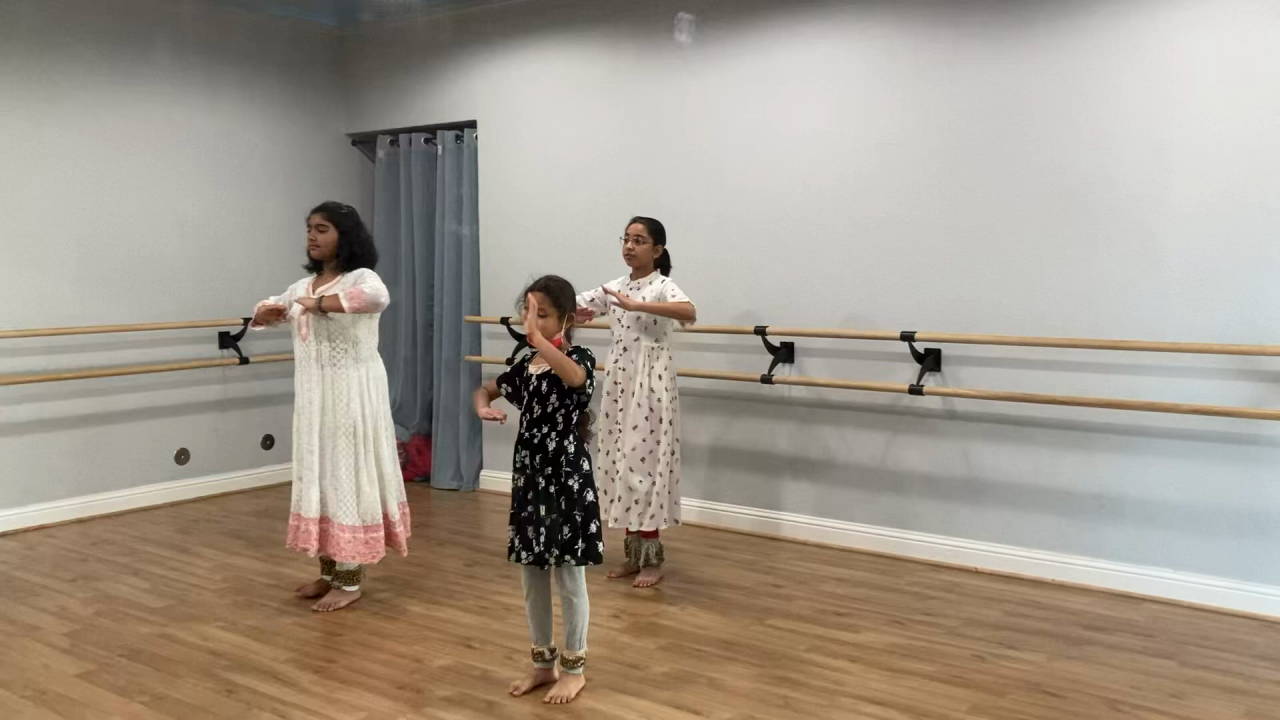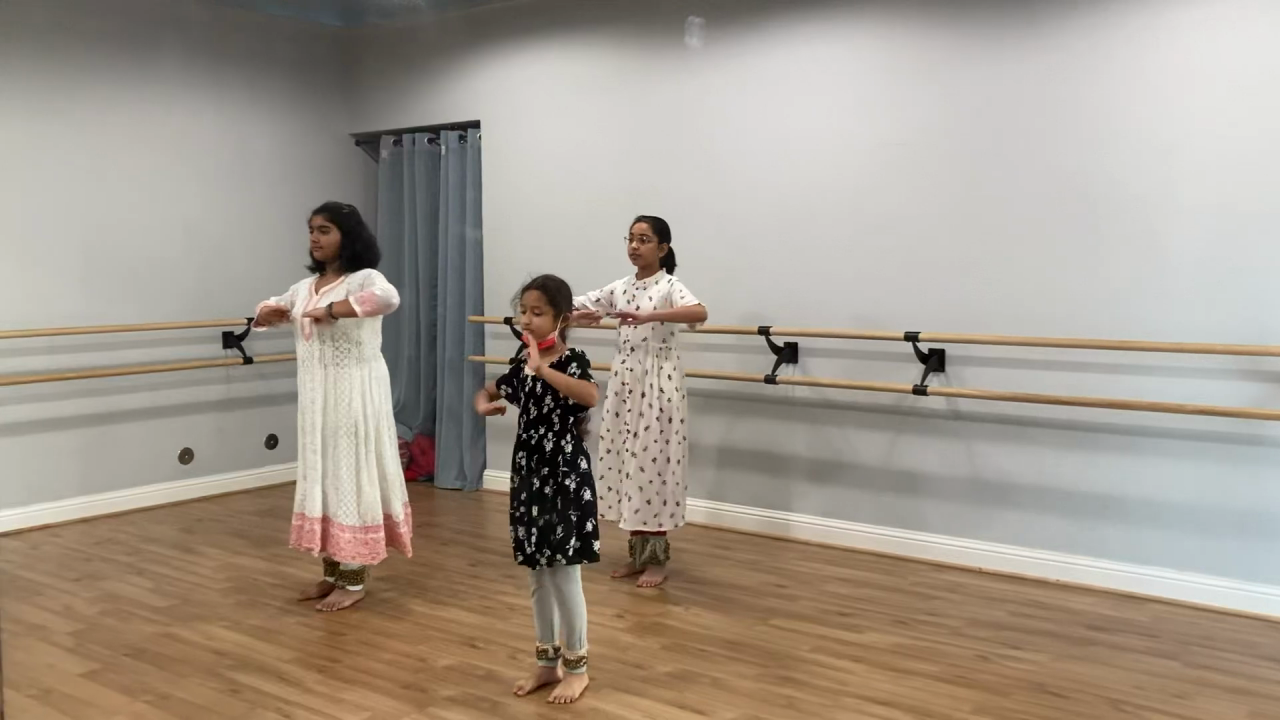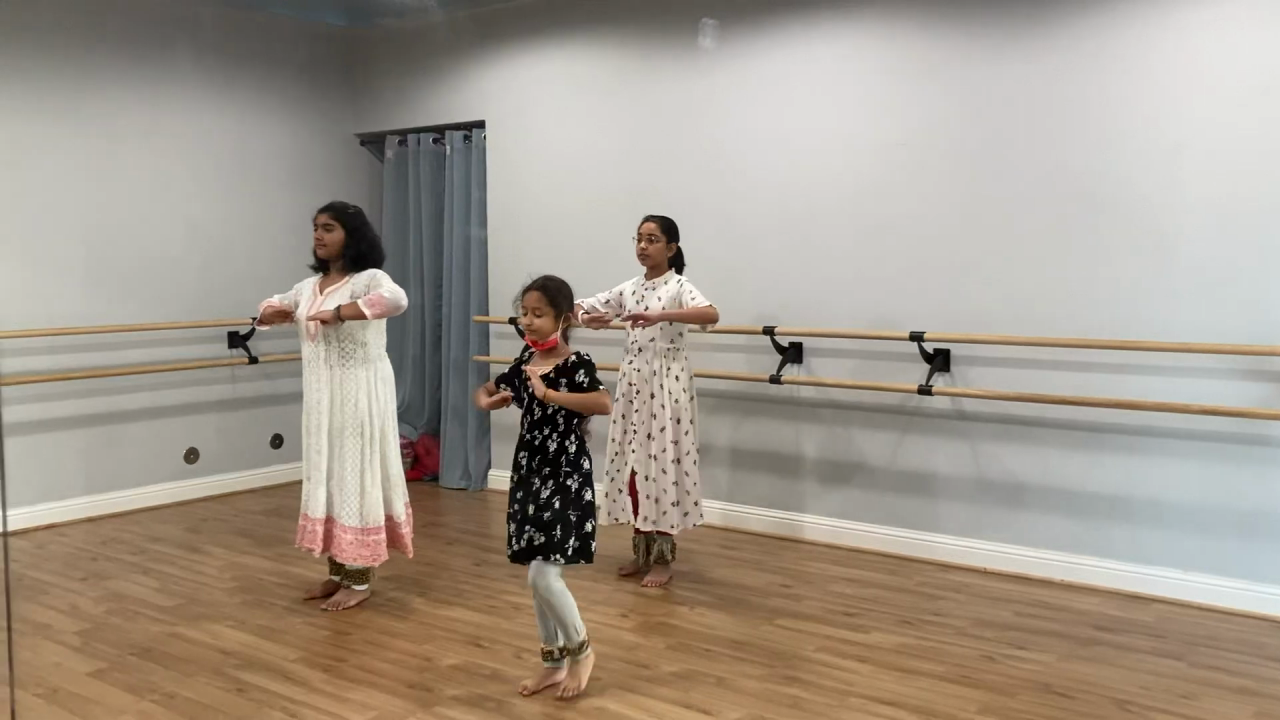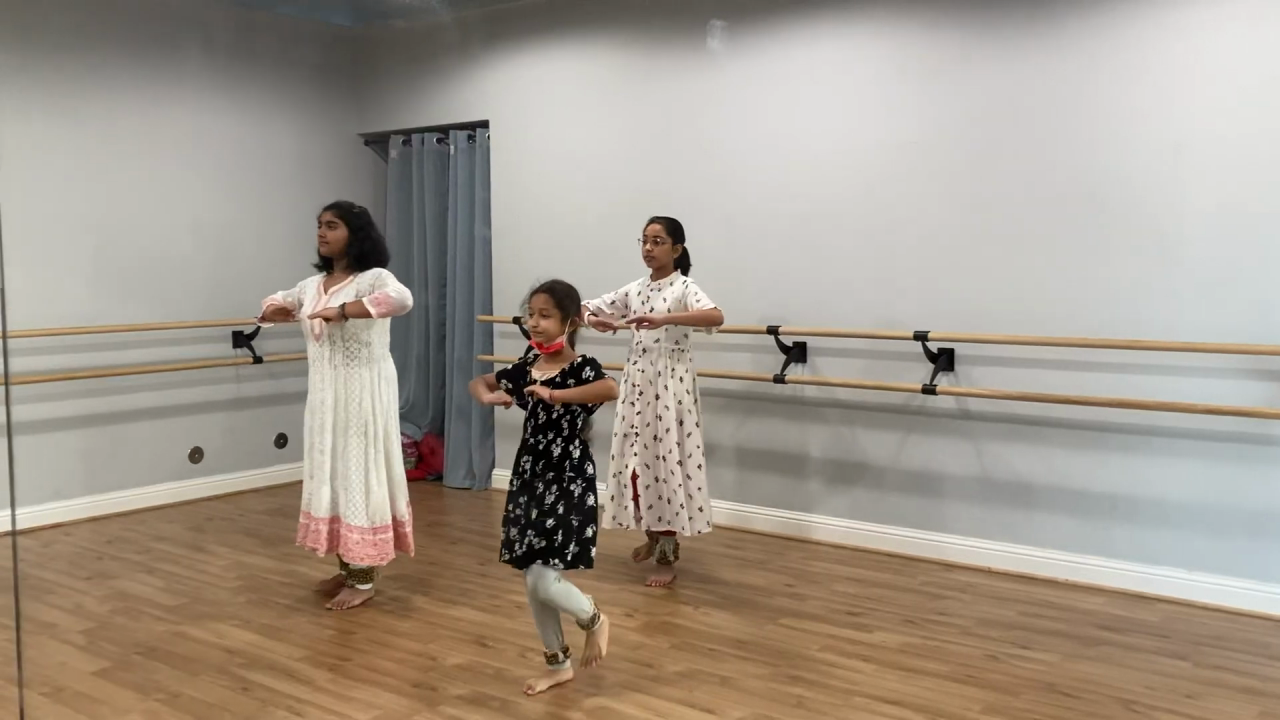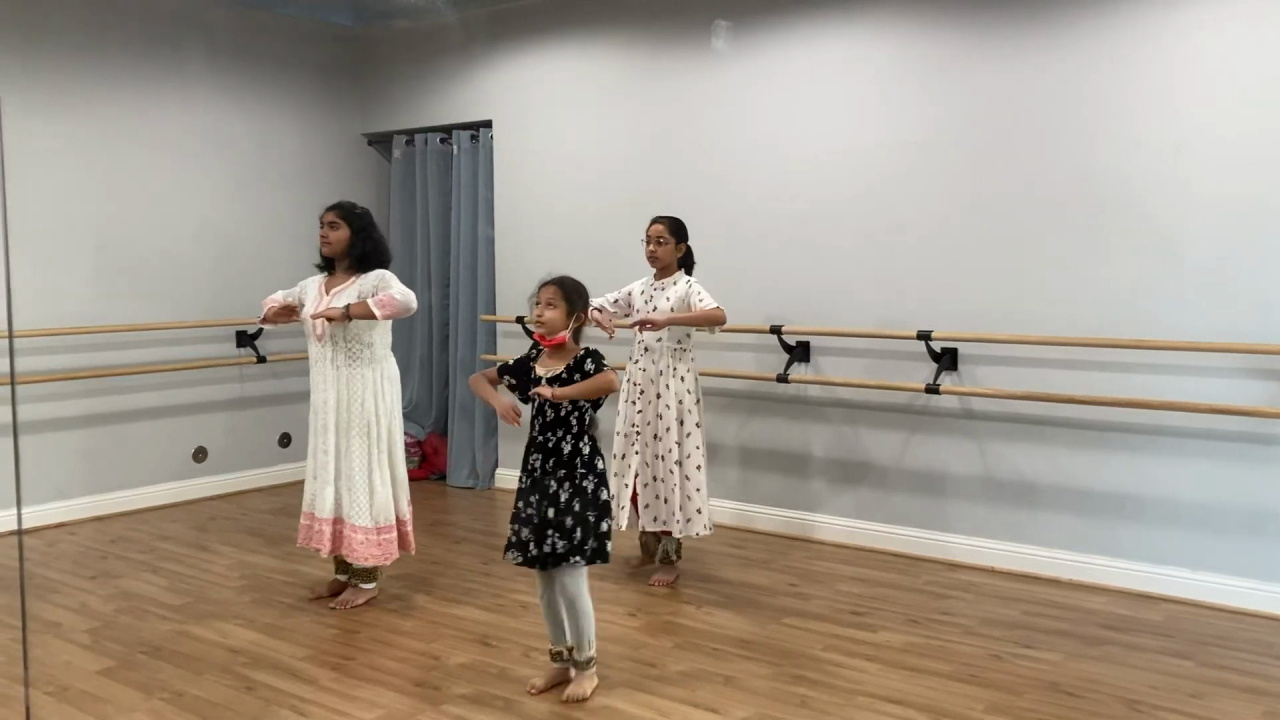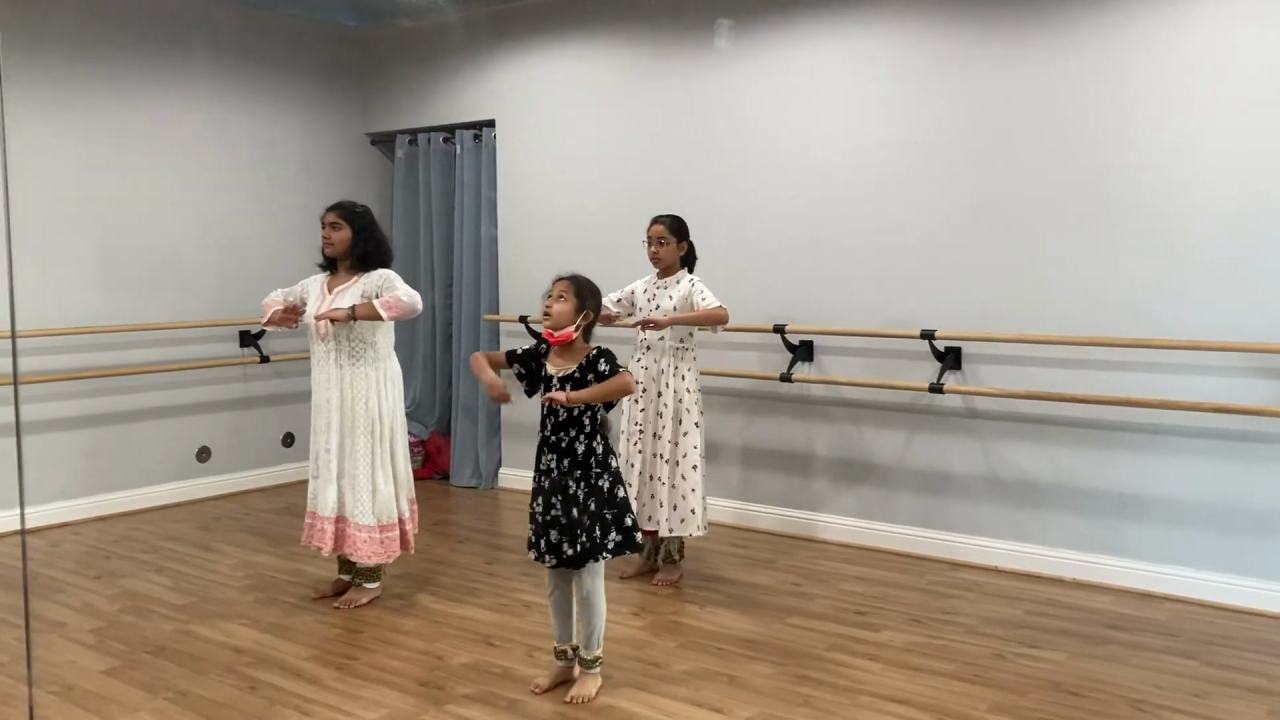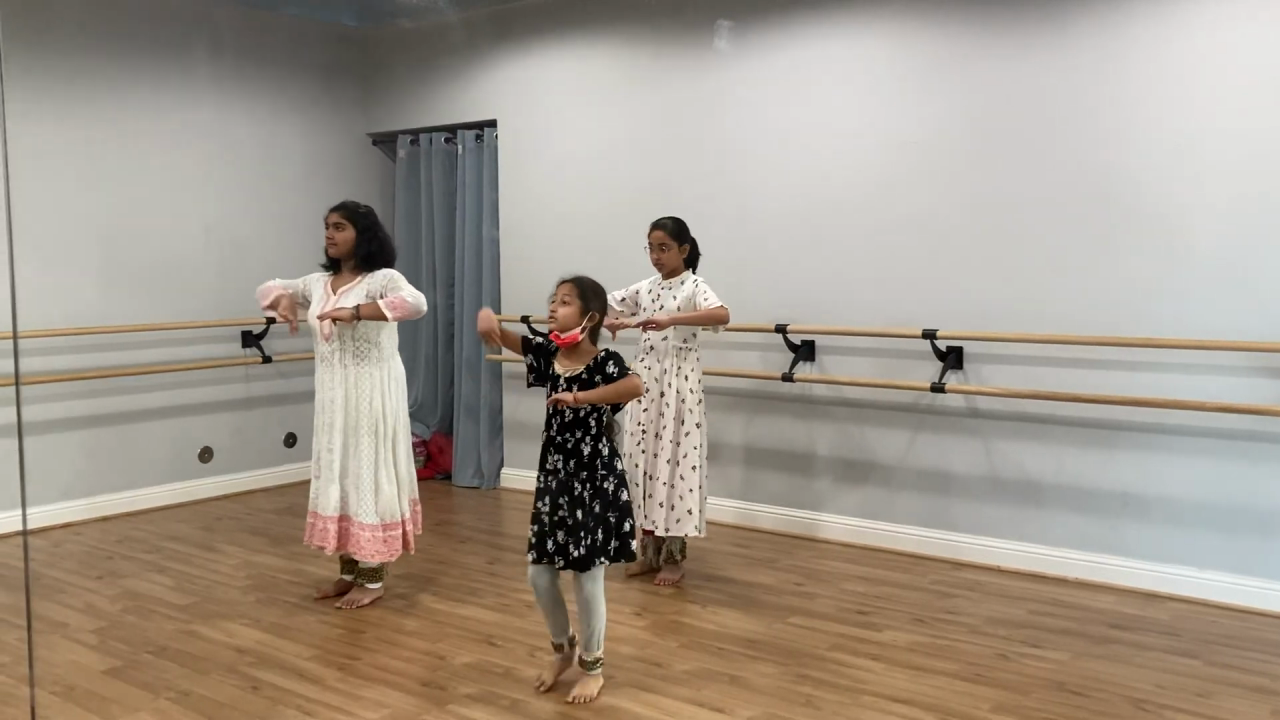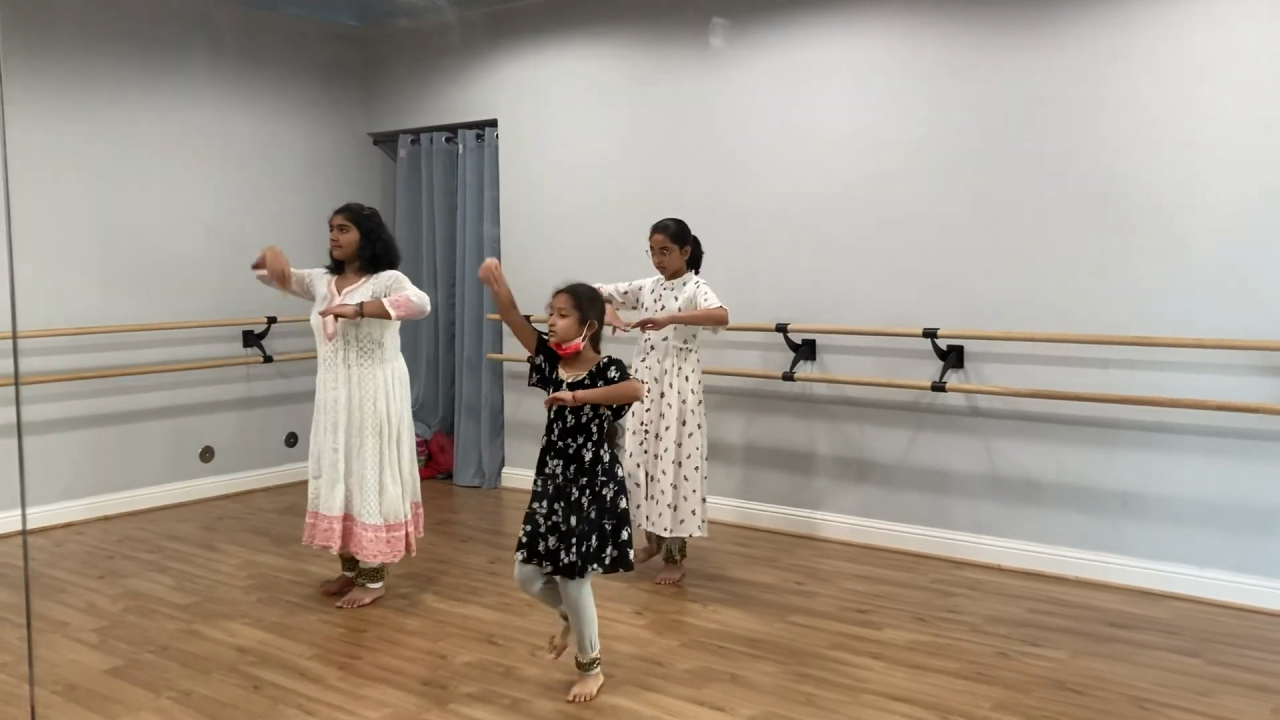
dt=0.2s
person 1, frame 1
left shoulder: (577, 358)
right shoulder: (524, 364)
left elbow: (575, 377)
right elbow: (484, 389)
left wrist: (541, 343)
right wrist: (484, 409)
left hip: (567, 477)
right hip: (528, 476)
left knee: (568, 578)
right knee: (533, 577)
left ankle: (574, 668)
right ankle: (543, 663)
person 1, frame 2
left shoulder: (572, 360)
right shoulder: (522, 364)
left elbow: (590, 395)
right elbow: (486, 393)
left wrist: (543, 368)
right wrist: (485, 406)
left hip: (565, 478)
right hip: (528, 475)
left knee: (563, 577)
right knee: (540, 578)
left ankle: (577, 668)
right ankle: (549, 662)
person 1, frame 3
left shoulder: (575, 365)
right shoulder: (523, 365)
left elbow: (604, 403)
right elbow: (483, 391)
left wrist: (548, 394)
right wrist: (487, 402)
left hip: (565, 479)
right hip: (528, 476)
left knee: (543, 577)
right knee: (537, 578)
left ankle: (580, 649)
right ankle: (554, 662)
person 1, frame 4
left shoulder: (582, 367)
right shoulder: (527, 367)
left elbow: (611, 389)
right elbow: (479, 382)
left wrist: (554, 395)
right wrist: (489, 396)
left hip: (568, 483)
right hip: (529, 478)
left knee: (542, 580)
right knee: (532, 582)
left ankle: (593, 620)
right ankle: (557, 663)
person 1, frame 5
left shoulder: (586, 360)
right shoulder: (530, 362)
left elbow: (612, 382)
right elbow: (479, 378)
left wrist: (558, 393)
right wrist: (498, 401)
left hip: (578, 479)
right hip: (538, 476)
left knee: (570, 579)
right knee: (546, 578)
left ankle: (586, 668)
right ankle: (561, 662)
person 1, frame 6
left shoulder: (597, 359)
right shoulder: (537, 356)
left elbow: (627, 383)
right elbow: (481, 359)
left wrist: (571, 397)
right wrist: (489, 377)
left hip: (591, 477)
right hip: (550, 475)
left knee: (587, 578)
right knee: (557, 577)
left ankle: (591, 667)
right ankle: (565, 661)
person 1, frame 7
left shoulder: (605, 362)
right shoulder: (546, 354)
left elbow: (636, 386)
right elbow: (502, 336)
left wrist: (579, 397)
right wrist: (487, 320)
left hip: (595, 481)
right hip: (554, 478)
left knee: (587, 578)
right knee: (540, 577)
left ankle: (592, 669)
right ankle: (563, 650)
person 1, frame 8
left shoulder: (607, 369)
right shoulder: (548, 360)
left elbow: (635, 390)
right elbow: (513, 318)
left wrist: (576, 396)
right wrist: (494, 281)
left hip: (593, 488)
right hip: (551, 484)
left knee: (574, 583)
right knee: (529, 577)
left ankle: (590, 668)
right ankle: (570, 615)
person 2, frame 1
left shoulder: (360, 278)
right shoulder: (305, 285)
left elbow: (377, 298)
right elbow: (268, 309)
left wrist: (319, 302)
right wrist: (266, 312)
left hip: (352, 393)
right hip: (314, 395)
left knee: (348, 474)
right knee: (318, 475)
left ankle: (350, 581)
right ankle: (328, 572)
person 2, frame 2
left shoulder: (364, 279)
right shoulder: (306, 286)
left elbow: (388, 298)
right elbow: (271, 308)
left wrist: (331, 310)
right wrist: (270, 314)
left hip: (355, 393)
right hip: (317, 395)
left knee: (352, 476)
right knee: (321, 476)
left ankle: (354, 581)
right ankle: (331, 573)
person 2, frame 3
left shoulder: (369, 280)
right shoulder: (309, 286)
left elbow: (396, 300)
right elbow: (275, 305)
left wrist: (338, 312)
right wrist: (273, 313)
left hip: (360, 394)
right hip: (322, 396)
left knee: (356, 477)
right knee: (325, 477)
left ankle: (359, 581)
right ankle: (337, 572)
person 2, frame 4
left shoulder: (373, 279)
right shoulder: (313, 284)
left elbow: (401, 299)
right elbow: (277, 301)
left wrist: (343, 310)
right wrist: (275, 311)
left hip: (364, 394)
right hip: (325, 395)
left knee: (360, 474)
right knee: (329, 474)
left ankle: (363, 580)
right ankle: (345, 568)
person 2, frame 5
left shoulder: (376, 280)
right shoulder: (314, 285)
left elbow: (405, 301)
right elbow: (276, 301)
left wrist: (346, 311)
right wrist: (278, 311)
left hip: (366, 395)
right hip: (328, 396)
left knee: (363, 476)
right knee: (331, 476)
left ankle: (367, 580)
right ankle: (344, 572)
person 2, frame 6
left shoulder: (379, 279)
right shoulder: (315, 284)
left elbow: (410, 302)
right elbow: (275, 299)
left wrist: (351, 312)
right wrist: (281, 313)
left hip: (369, 393)
right hip: (330, 395)
left knee: (366, 474)
right knee: (333, 475)
left ankle: (370, 579)
right ankle: (347, 572)
person 2, frame 7
left shoulder: (383, 279)
right shoulder: (318, 283)
left elbow: (415, 303)
right elbow: (274, 289)
left wrist: (355, 311)
right wrist: (283, 300)
left hip: (372, 395)
right hip: (333, 396)
left knee: (369, 475)
right knee: (336, 475)
left ankle: (373, 578)
right ankle: (349, 571)
person 2, frame 8
left shoulder: (387, 281)
right shoulder: (320, 282)
left elbow: (420, 303)
right elbow: (273, 274)
left wrist: (359, 308)
right wrist: (272, 260)
left hip: (375, 396)
right hip: (335, 397)
left knee: (371, 476)
right knee: (335, 475)
left ankle: (373, 577)
right ankle: (351, 567)
person 3, frame 1
left shoulder: (663, 287)
right shoulder: (615, 288)
left elbow: (689, 312)
left wrist: (636, 305)
right wrist: (575, 312)
left hip: (651, 384)
right hip: (619, 383)
left knee: (646, 464)
right knee: (622, 463)
left ankle: (652, 560)
right ankle: (633, 555)
person 3, frame 2
left shoulder: (669, 286)
right shoulder: (620, 288)
left elbow: (700, 313)
right elbow: (570, 306)
left wrist: (648, 316)
right wrist: (579, 315)
left hip: (658, 384)
right hip: (625, 383)
left knee: (653, 465)
right knee: (627, 465)
left ankle: (657, 560)
right ankle: (637, 555)
person 3, frame 3
left shoulder: (679, 287)
right shoulder: (628, 289)
left elbow: (712, 315)
right elbow: (578, 307)
left wrist: (659, 317)
right wrist: (586, 318)
left hip: (667, 385)
right hip: (632, 383)
left knee: (662, 465)
right knee: (630, 465)
left ankle: (663, 559)
right ankle: (643, 549)
person 3, frame 4
left shoulder: (684, 288)
right shoulder: (634, 290)
left elbow: (716, 317)
right elbow: (586, 308)
left wrist: (665, 319)
right wrist: (594, 320)
left hip: (671, 385)
right hip: (637, 384)
left knee: (667, 464)
right knee: (634, 464)
left ankle: (666, 558)
right ankle: (654, 535)
person 3, frame 5
left shoulder: (687, 288)
right shoulder: (638, 289)
left elbow: (719, 317)
right elbow: (592, 307)
left wrist: (668, 319)
right wrist: (597, 317)
left hip: (673, 385)
right hip: (638, 383)
left knee: (670, 464)
right knee: (636, 462)
left ankle: (669, 559)
right ankle: (650, 543)
person 3, frame 6
left shoulder: (690, 286)
right shoulder: (640, 288)
left elbow: (721, 315)
left wrist: (669, 319)
right wrist: (600, 315)
left hip: (675, 384)
right hip: (641, 383)
left knee: (672, 463)
right knee: (640, 463)
left ankle: (672, 559)
right ankle: (648, 553)
person 3, frame 7
left shoulder: (694, 287)
right shoulder: (644, 289)
left elbow: (722, 315)
left wrist: (671, 319)
right wrist: (608, 321)
left hip: (679, 383)
right hip: (644, 383)
left knee: (675, 463)
right knee: (643, 462)
left ankle: (674, 557)
right ankle: (650, 549)
person 3, frame 8
left shoulder: (696, 287)
right shoulder: (646, 287)
left elbow: (722, 316)
right elbow: (596, 293)
left wrist: (670, 318)
right wrist: (609, 310)
left hip: (678, 385)
right hip: (645, 382)
left knee: (674, 463)
right knee: (640, 460)
left ankle: (675, 555)
right ankle: (652, 533)
